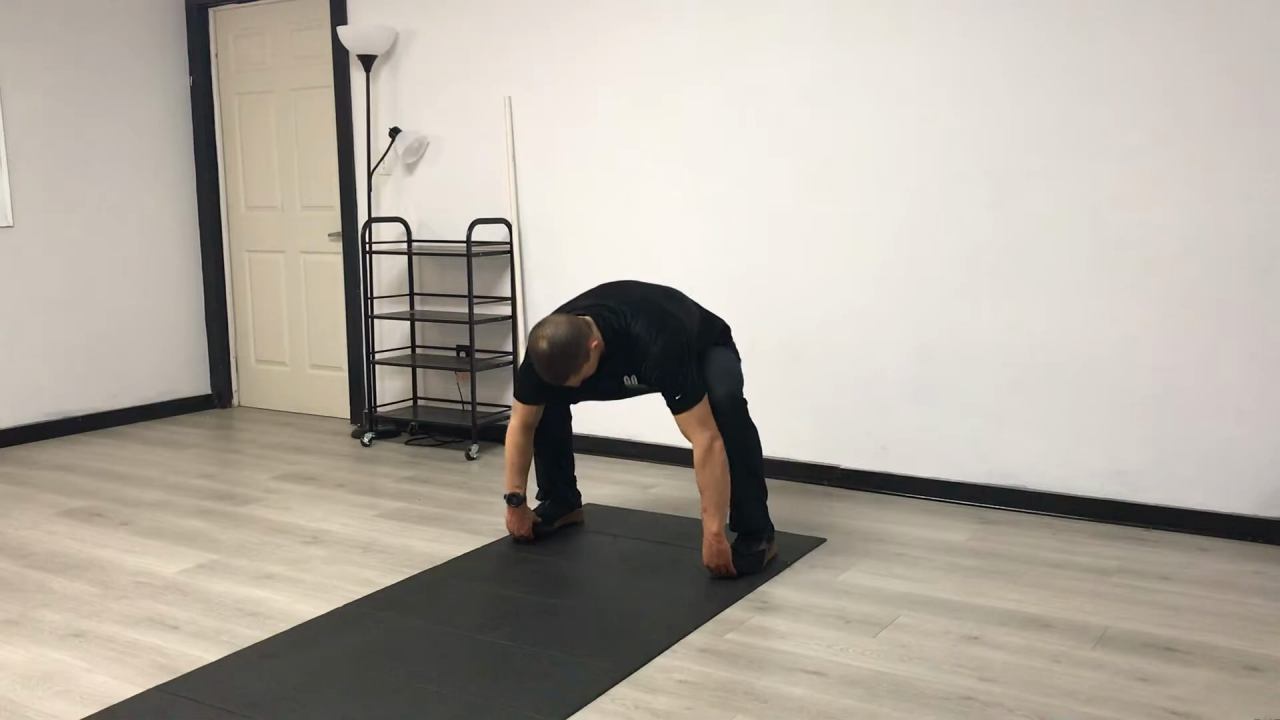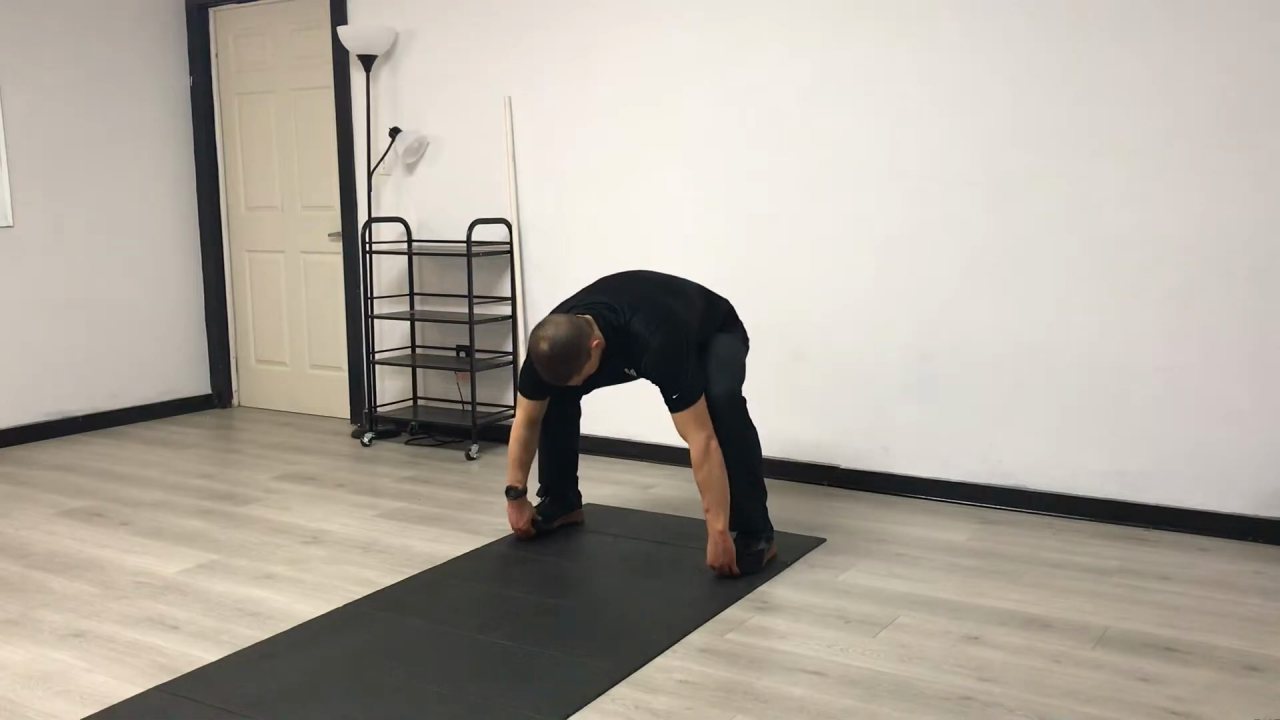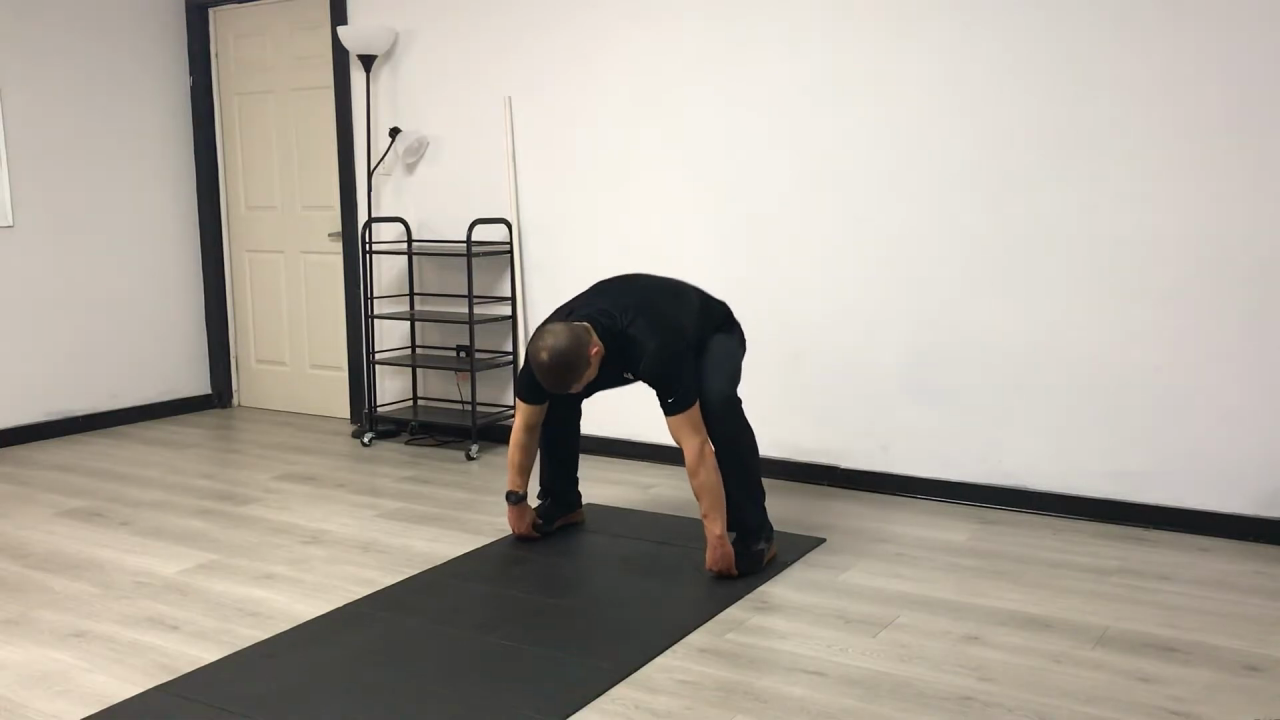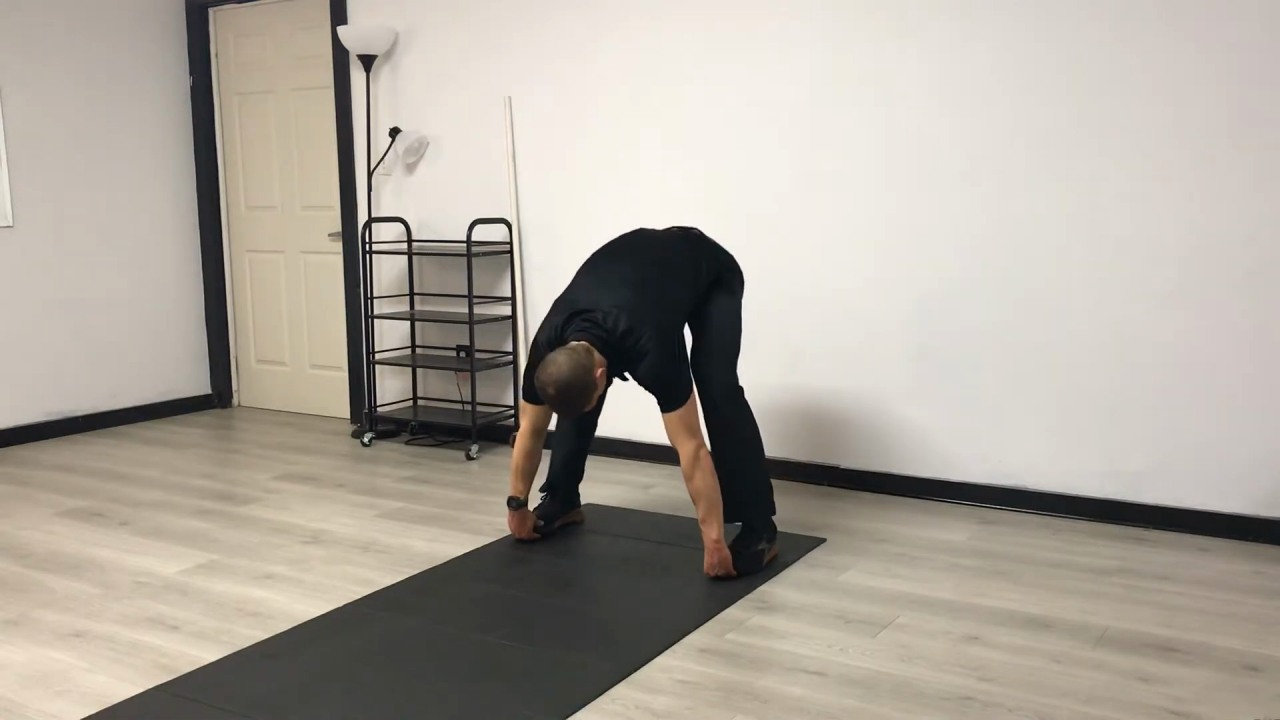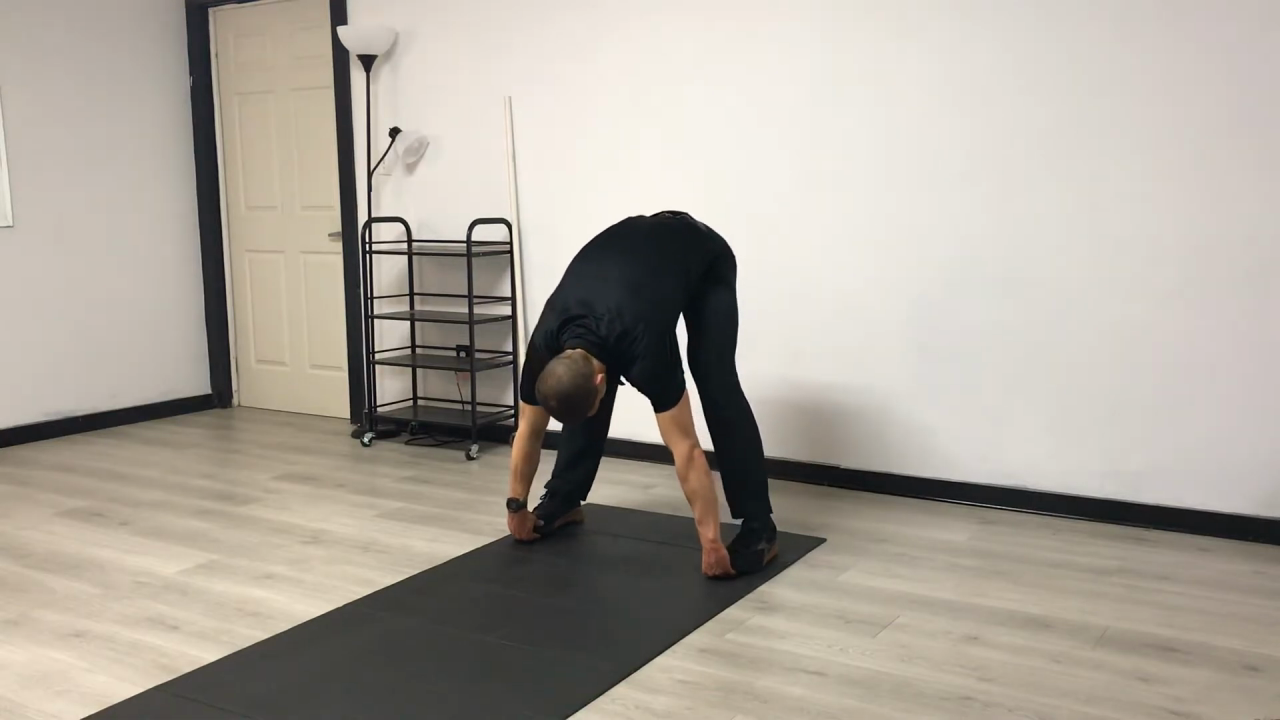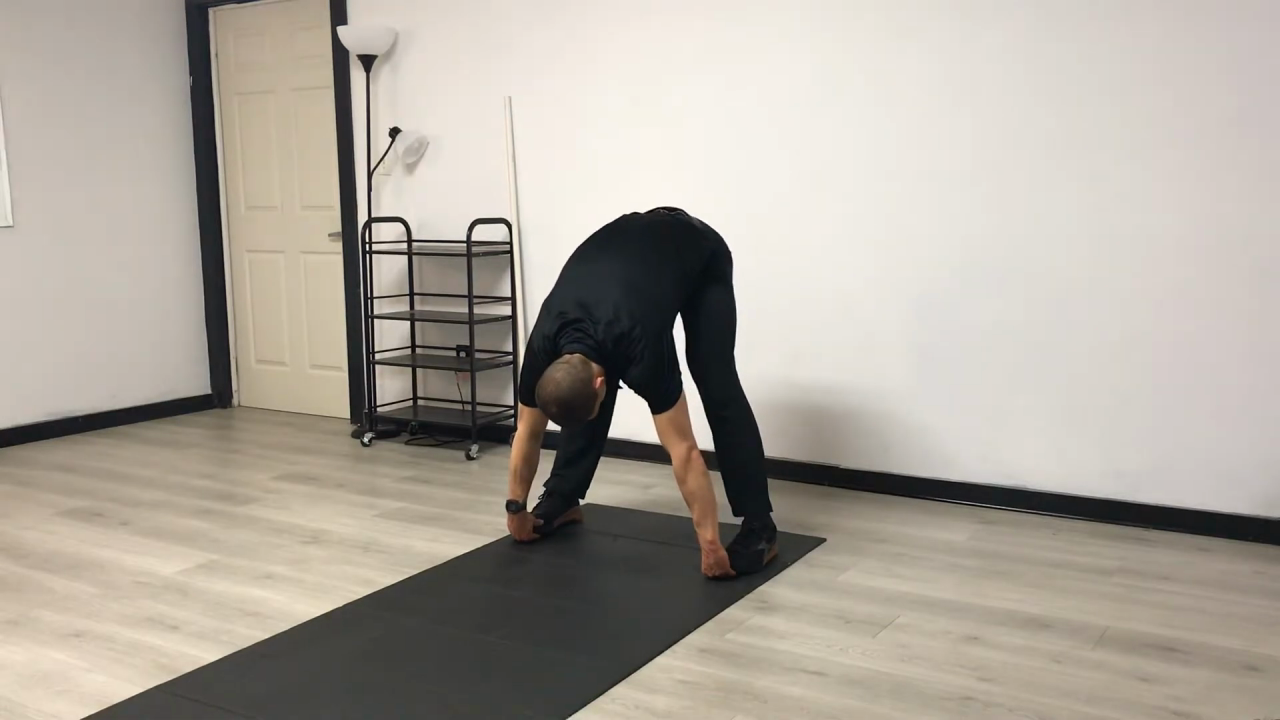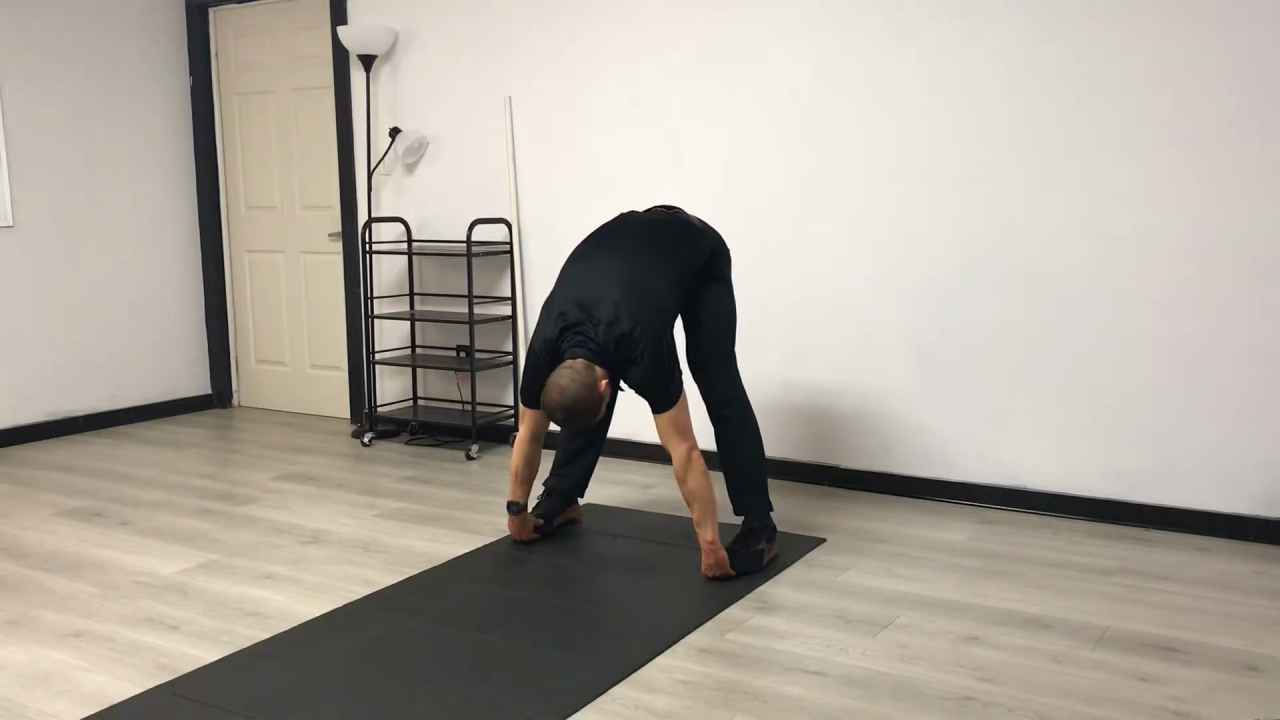
dt=0.4s
person 1, frame 1
left shoulder: (658, 347)
right shoulder: (549, 348)
left elbow: (706, 440)
right elbow: (521, 425)
left wrist: (714, 535)
right wrist: (516, 504)
left hip: (706, 349)
left knee: (725, 403)
right knee: (543, 401)
left ankle: (756, 533)
right ankle: (562, 503)
person 1, frame 2
left shoulder: (657, 344)
right shoulder: (551, 344)
left elbow: (701, 440)
right elbow: (526, 420)
left wrist: (718, 533)
right wrist: (516, 497)
left hip: (714, 333)
left knee: (723, 400)
right knee: (555, 395)
left ankle: (755, 532)
right ankle: (563, 502)
person 1, frame 3
left shoulder: (654, 349)
right shoulder: (550, 348)
left elbow: (695, 444)
right elbow: (525, 427)
left wrist: (716, 537)
right wrist: (516, 501)
left hip: (711, 333)
left knee: (717, 402)
right knee: (556, 403)
left ankle: (755, 532)
right ankle: (563, 502)
person 1, frame 4
left shoulder: (649, 350)
right shoulder: (550, 350)
left elbow: (690, 447)
right elbow: (529, 431)
left wrist: (714, 540)
right wrist: (517, 506)
left hip: (712, 275)
left knee: (718, 390)
right knee: (577, 398)
left ankle: (759, 528)
right ankle: (563, 501)
person 1, frame 5
left shoulder: (642, 351)
right shoulder: (546, 349)
left elbow: (685, 449)
right elbow: (528, 431)
left wrist: (711, 542)
right wrist: (516, 508)
left hip: (705, 261)
left knee: (718, 389)
right knee: (585, 398)
left ankle: (759, 527)
right ankle: (564, 500)
person 1, frame 6
left shoulder: (640, 353)
right shoulder: (543, 351)
left elbow: (683, 450)
right elbow: (527, 433)
left wrist: (710, 543)
right wrist: (515, 509)
left hip: (702, 257)
left knee: (718, 389)
right knee: (585, 403)
left ankle: (759, 526)
right ankle: (562, 499)
person 1, frame 7
left shoulder: (641, 352)
right shoulder: (545, 353)
left elbow: (683, 450)
right elbow: (529, 435)
left wrist: (710, 543)
right wrist: (516, 510)
left hip: (700, 255)
left knee: (720, 390)
right knee: (584, 404)
left ankle: (759, 526)
right ankle: (561, 499)
